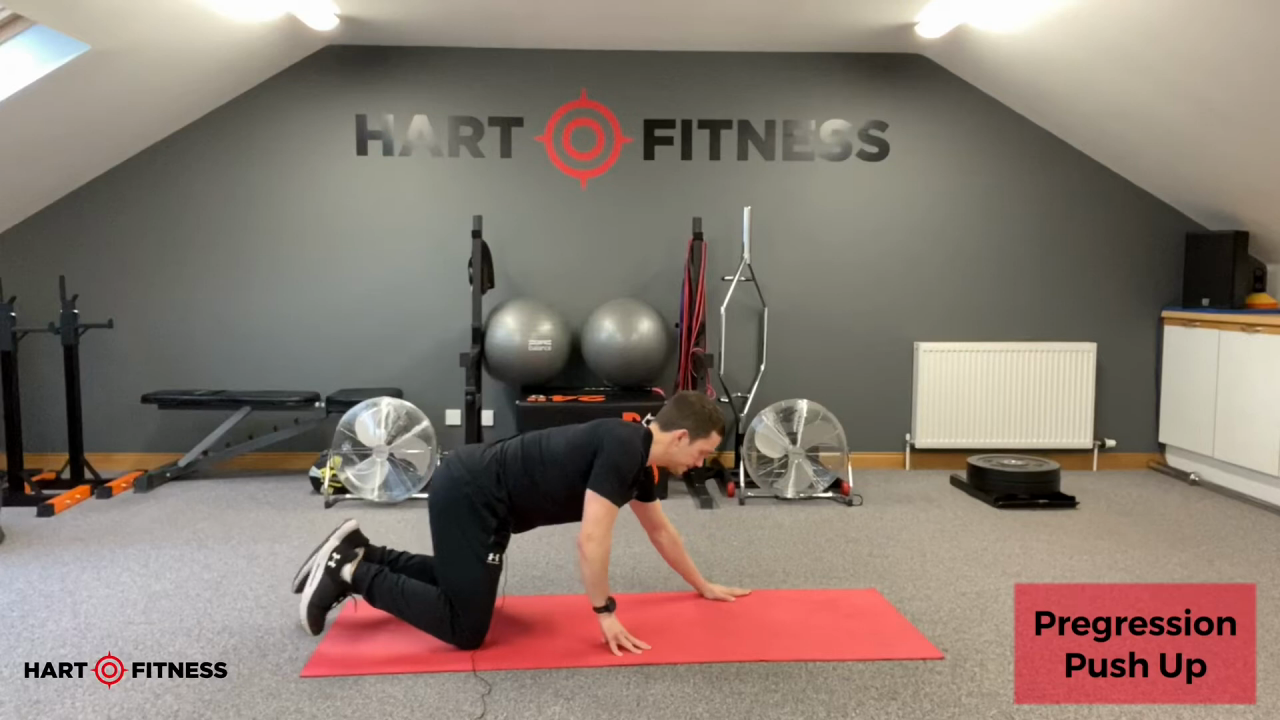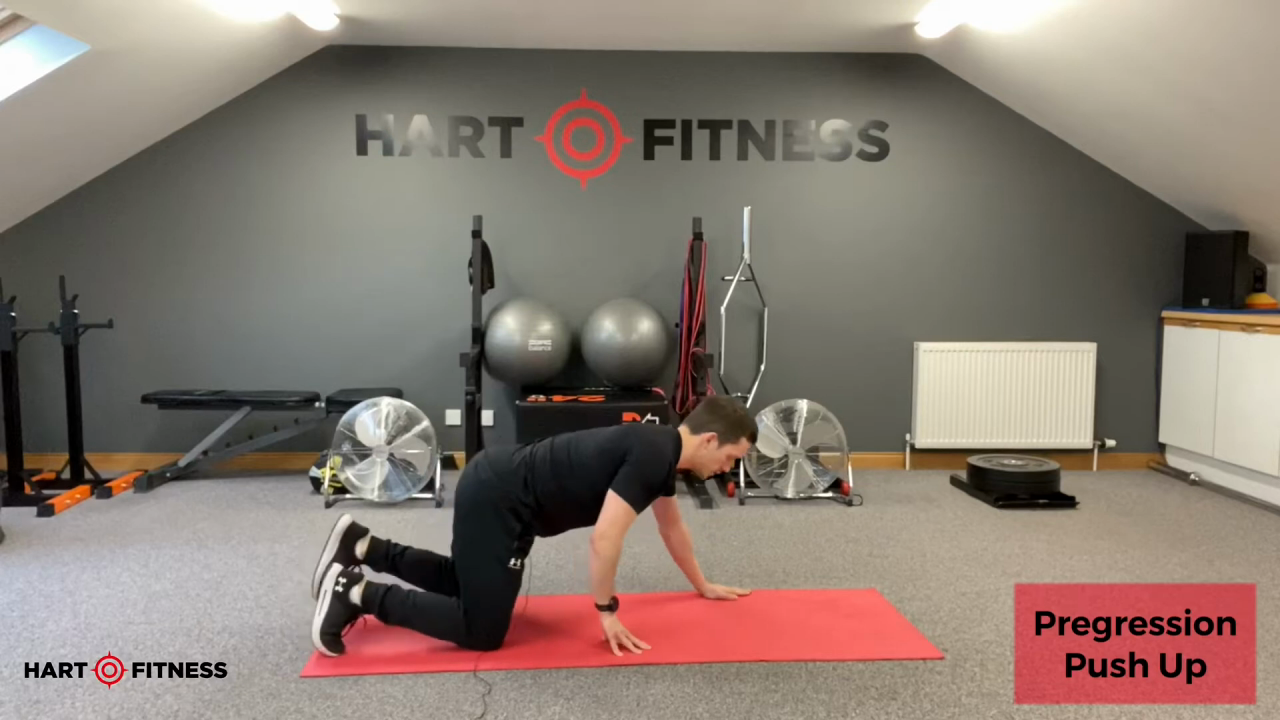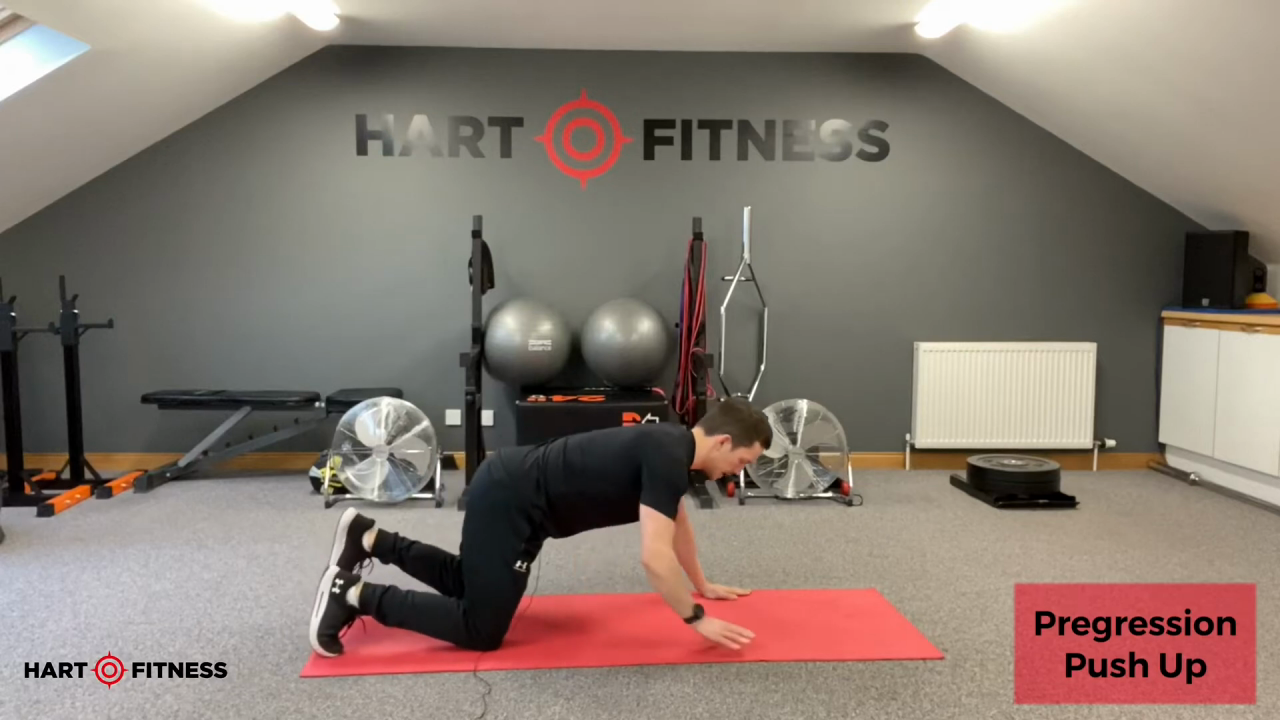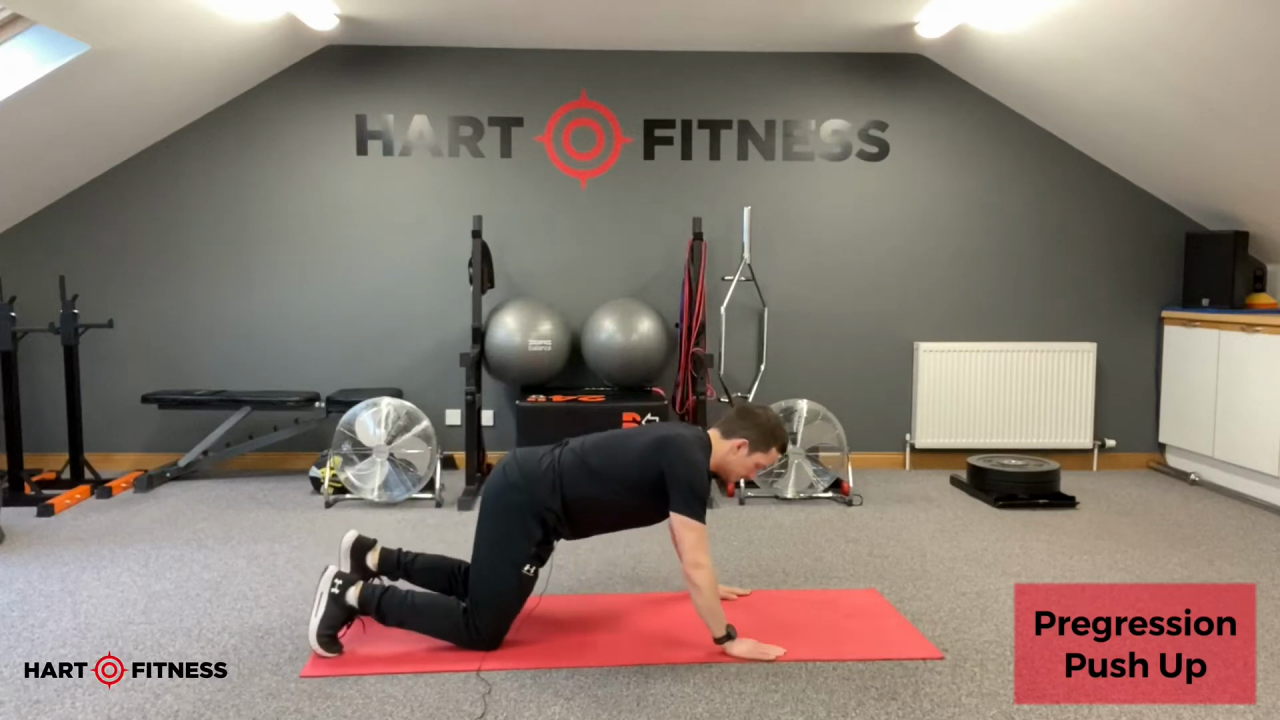
dt=0.3s
person 1, frame 1
left shoulder: (637, 458)
right shoulder: (623, 448)
left elbow: (660, 529)
right elbow: (592, 540)
left wrist: (703, 586)
right wrist: (605, 612)
left hip: (469, 486)
right hip: (468, 494)
left knee: (462, 584)
right knee: (466, 629)
left ankle: (360, 553)
right ankle: (349, 572)
person 1, frame 2
left shoulder: (661, 451)
right shoulder: (653, 453)
left elbow: (672, 526)
right elbow: (605, 537)
left wrist: (702, 585)
right wrist: (607, 612)
left hip: (495, 488)
right hip: (496, 498)
left knee: (464, 587)
right knee: (483, 630)
left ankle: (361, 547)
right ankle: (357, 592)
person 1, frame 3
left shoulder: (673, 446)
right shoulder: (670, 458)
left elbow: (678, 526)
right elbow: (655, 556)
left wrist: (703, 585)
right wrist: (697, 618)
left hip: (509, 486)
right hip: (509, 500)
left knee: (469, 586)
right knee: (481, 629)
left ankle: (369, 538)
right ankle: (352, 594)
person 1, frame 4
left shoulder: (685, 444)
right shoulder: (689, 463)
left elbow: (681, 536)
right elbow: (695, 563)
left wrist: (707, 588)
right wrist: (727, 639)
left hip: (523, 487)
right hip: (524, 501)
left knee: (480, 587)
right knee: (481, 629)
left ankle: (372, 557)
right ankle: (352, 594)
